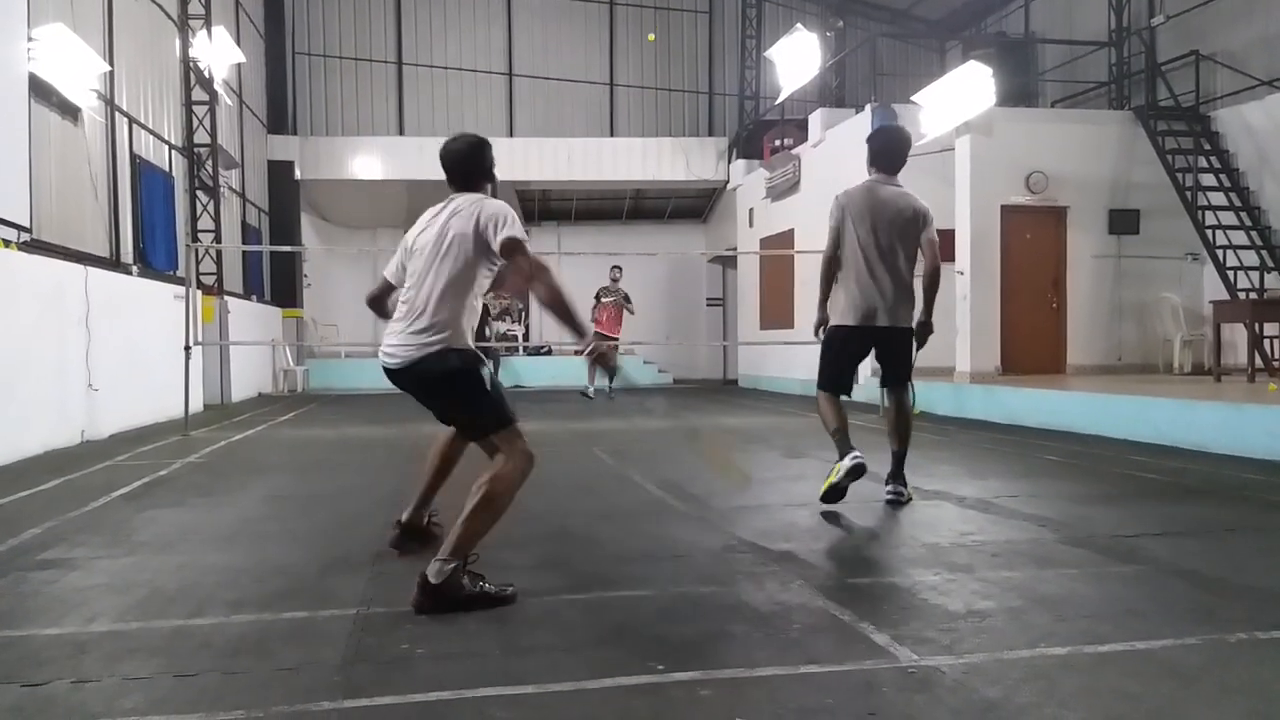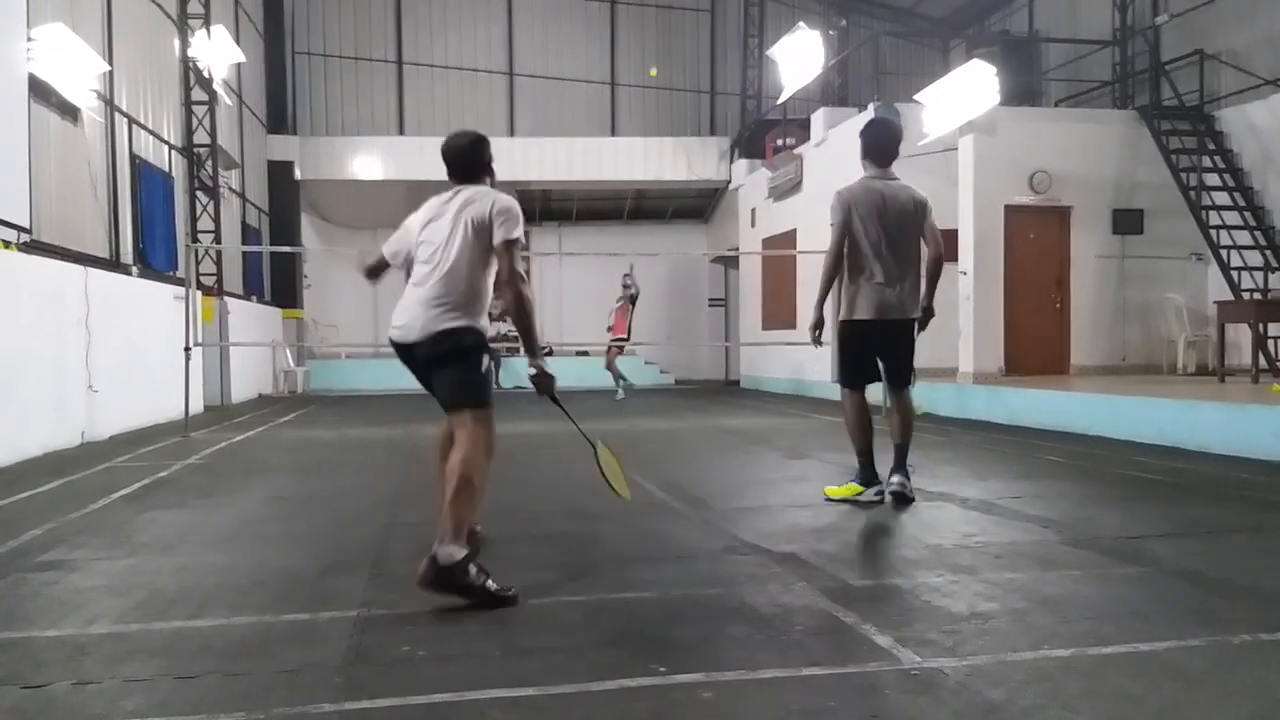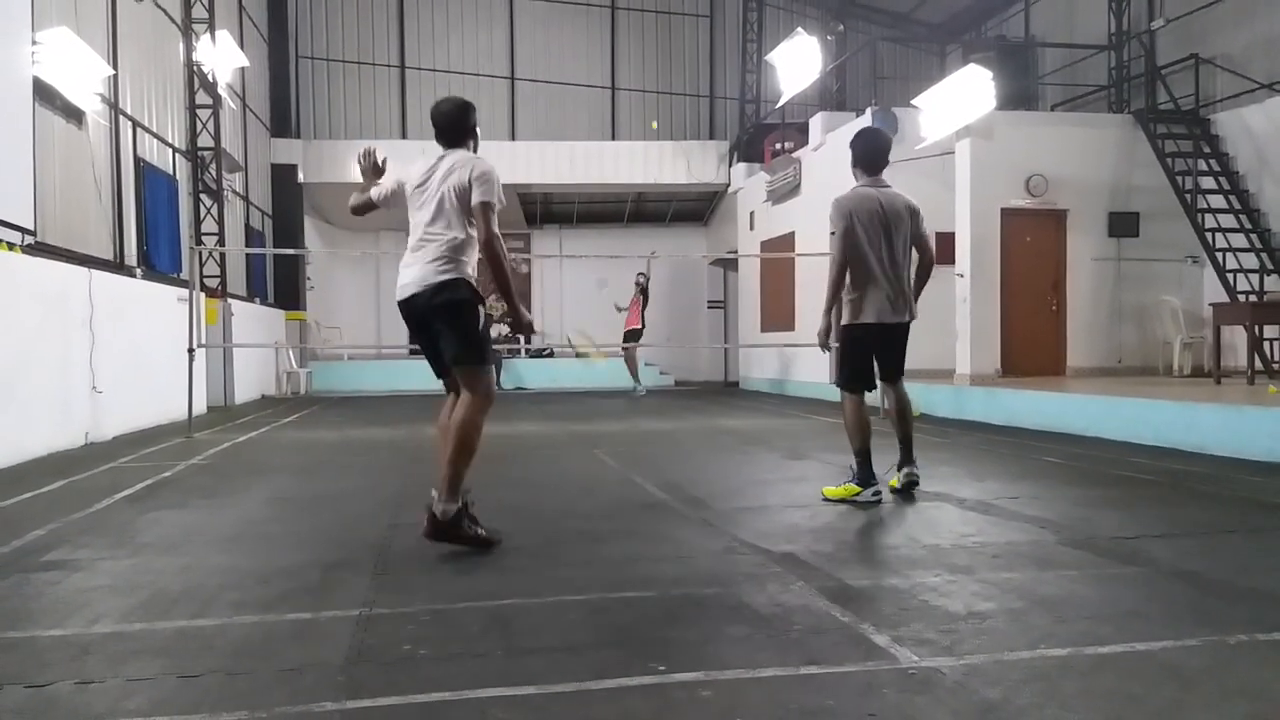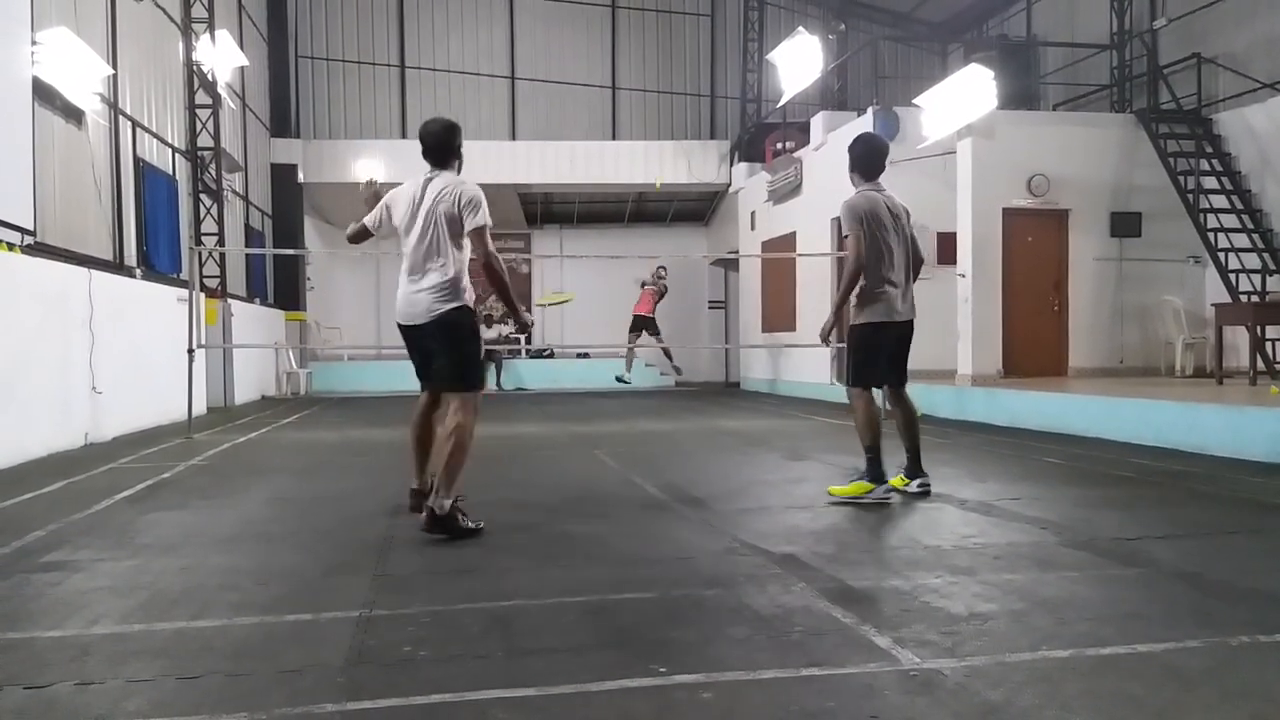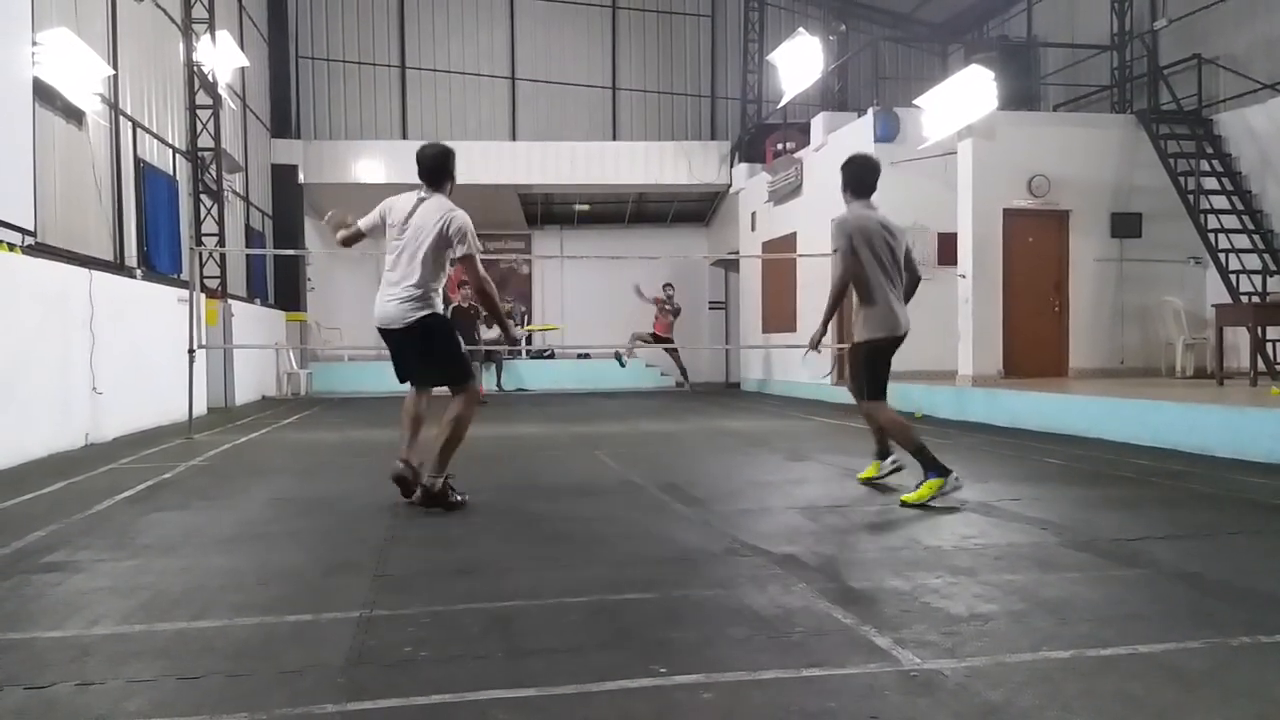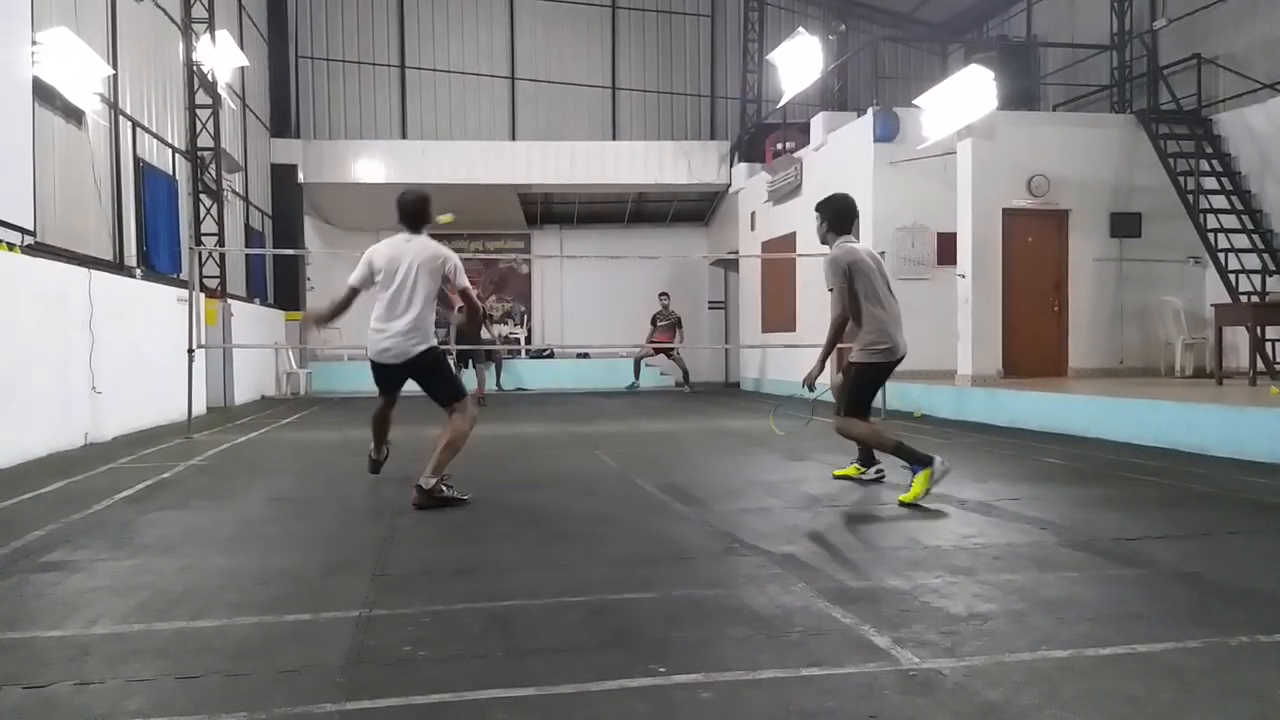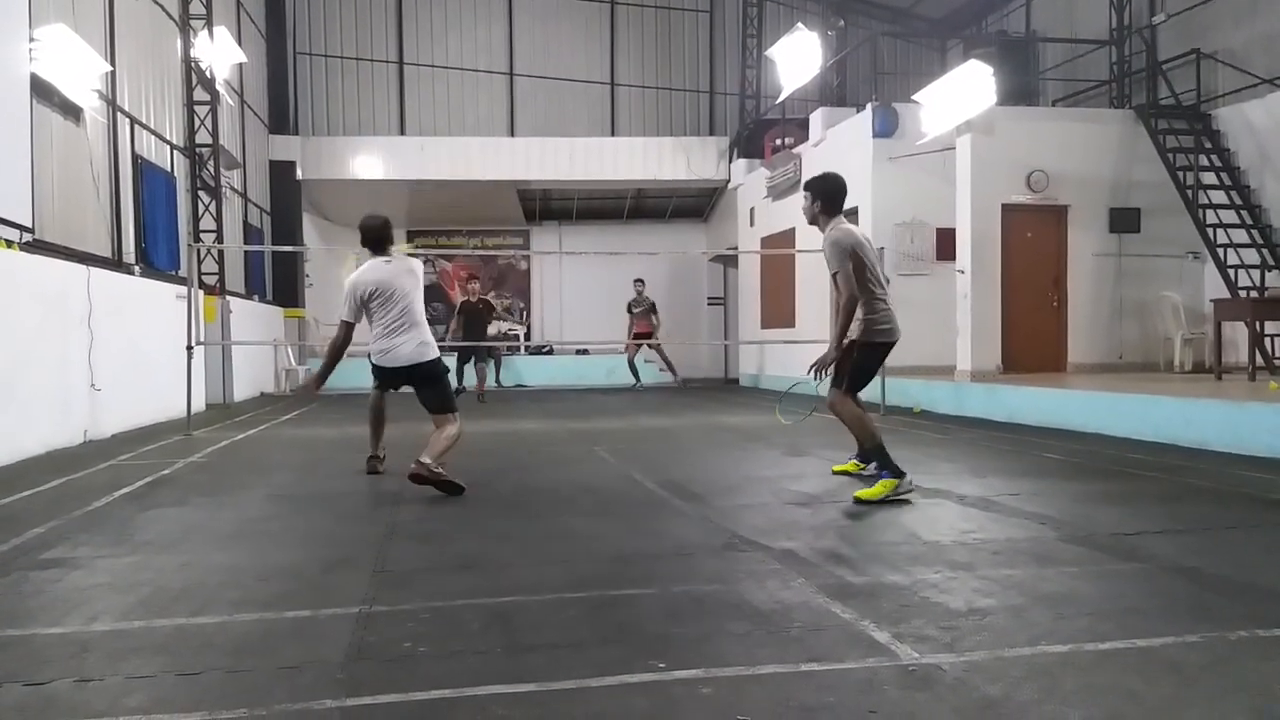
dt=0.2s
person 1, frame 1
left shoulder: (423, 224)
right shoulder: (491, 212)
left elbow: (377, 297)
right elbow: (532, 273)
right wrist: (584, 334)
left hip: (396, 356)
right hip: (438, 354)
left knee: (464, 424)
right knee: (515, 456)
left ankle: (413, 520)
right ankle: (444, 576)
person 1, frame 2
left shoulder: (424, 213)
right shoulder: (500, 204)
left elbow: (373, 268)
right elbow: (512, 280)
left wrist: (389, 256)
right wrist: (535, 358)
left hip: (406, 330)
right hip: (451, 330)
left knee: (460, 417)
right knee: (477, 438)
left ankle: (455, 530)
right ankle: (449, 559)
person 1, frame 3
left shoulder: (413, 173)
right shoulder: (479, 170)
left elbow: (357, 205)
right elbow: (488, 241)
left wrist: (370, 177)
right wrist: (515, 308)
left hip: (410, 292)
right hip: (447, 286)
left knee: (458, 392)
right knee: (479, 392)
left ankle: (446, 501)
right ankle: (449, 509)
person 1, frame 4
left shoulder: (399, 195)
right shoulder: (465, 192)
left elbow: (354, 236)
right elbow: (487, 258)
left wrist: (372, 206)
right wrist: (517, 312)
left hip: (409, 311)
right hip: (448, 309)
left knee: (432, 394)
right knee: (463, 403)
left ankle: (420, 487)
right ankle: (441, 504)
person 1, frame 5
left shoulder: (393, 206)
right shoulder: (455, 217)
left elbow: (346, 238)
right elbow: (476, 280)
left wrist: (339, 226)
right wrist: (505, 325)
left hip: (386, 316)
right hip: (420, 316)
left knee: (419, 389)
right knee: (467, 392)
left ankle: (407, 465)
right ankle: (434, 482)
person 1, frame 6
left shoulder: (377, 252)
right shoulder: (443, 255)
left elbow: (345, 300)
right elbow: (473, 305)
left wrist: (321, 317)
right wrist: (475, 325)
left hip: (381, 349)
right hip: (420, 349)
left knee: (387, 398)
right knee: (464, 414)
left ankle: (377, 454)
right ankle: (429, 483)
person 1, frame 7
left shoulder: (357, 280)
right shoulder: (415, 267)
left elbow: (343, 336)
left wrist: (320, 376)
left hip: (387, 359)
right hip: (425, 357)
left knee: (380, 391)
right knee: (450, 424)
left ankle: (375, 456)
right ankle: (426, 462)
person 2, frame 1
left shoulder: (846, 200)
right shoulder: (916, 207)
left elbow: (830, 258)
right elbow: (933, 266)
left wrist: (822, 308)
right wrist: (926, 315)
left hip: (849, 315)
right hip: (897, 317)
left knee: (828, 394)
right knee: (897, 394)
left ankle: (848, 455)
right ankle: (896, 479)
person 2, frame 2
left shoulder: (847, 196)
right shoulder: (915, 198)
left elbow: (835, 255)
right elbow: (936, 254)
left wrist: (819, 308)
right wrist: (928, 300)
left hip: (859, 309)
right hip: (904, 310)
left knee: (853, 391)
right knee: (899, 391)
left ankle: (868, 479)
right ankle: (900, 470)
person 2, frame 3
left shoulder: (845, 203)
right shoulder: (906, 204)
left elbow: (839, 262)
right elbow: (927, 258)
left wrist: (827, 315)
right wrist: (912, 298)
left hip: (861, 312)
right hip: (898, 313)
left knee: (852, 393)
right knee: (894, 384)
left ankle: (865, 480)
right ankle: (907, 464)
person 2, frame 4
left shoulder: (855, 205)
right shoulder: (898, 206)
left elbow: (856, 263)
right elbow: (916, 260)
left wrist: (834, 314)
left hip: (872, 312)
right hip: (902, 313)
left knee: (859, 390)
right knee: (895, 391)
left ankle: (874, 477)
right ankle: (914, 473)
person 2, frame 5
left shoulder: (845, 222)
right shoulder: (889, 224)
left elbow: (842, 280)
right elbow: (914, 275)
left wrist: (822, 326)
left hip: (874, 326)
right hip: (894, 323)
left knee: (872, 406)
right knee: (858, 383)
left ankle: (937, 472)
right ankle: (884, 455)
person 2, frame 6
left shoulder: (836, 259)
right shoulder: (866, 253)
left elbow: (841, 315)
left wrist: (820, 364)
left hip: (874, 349)
right hip: (889, 344)
left knee: (845, 422)
right knee: (848, 401)
left ankle: (923, 463)
right ankle: (867, 462)
person 2, frame 7
left shoulder: (835, 239)
right shoulder: (852, 233)
left elbow: (849, 296)
left wrist: (832, 347)
left hip: (872, 331)
right hip: (878, 327)
left knee: (839, 399)
right knee: (845, 394)
left ankle: (892, 474)
right ankle: (867, 457)
